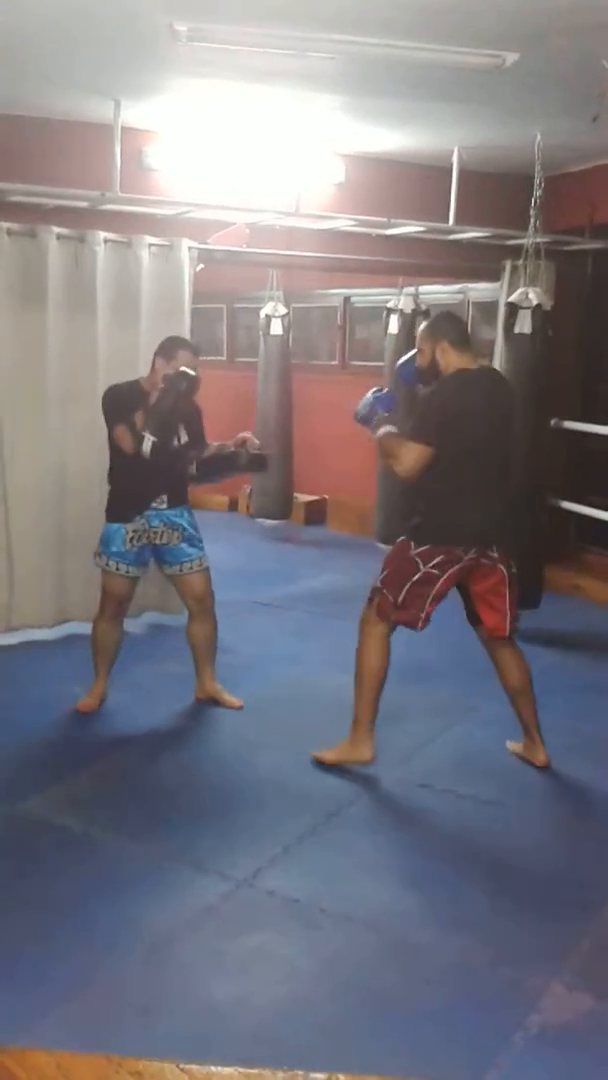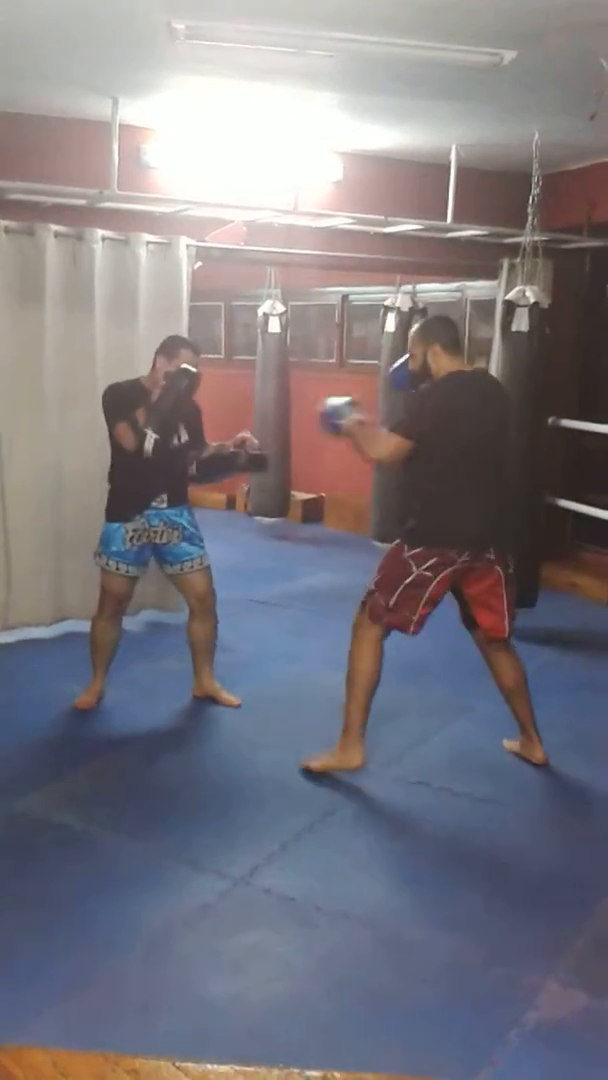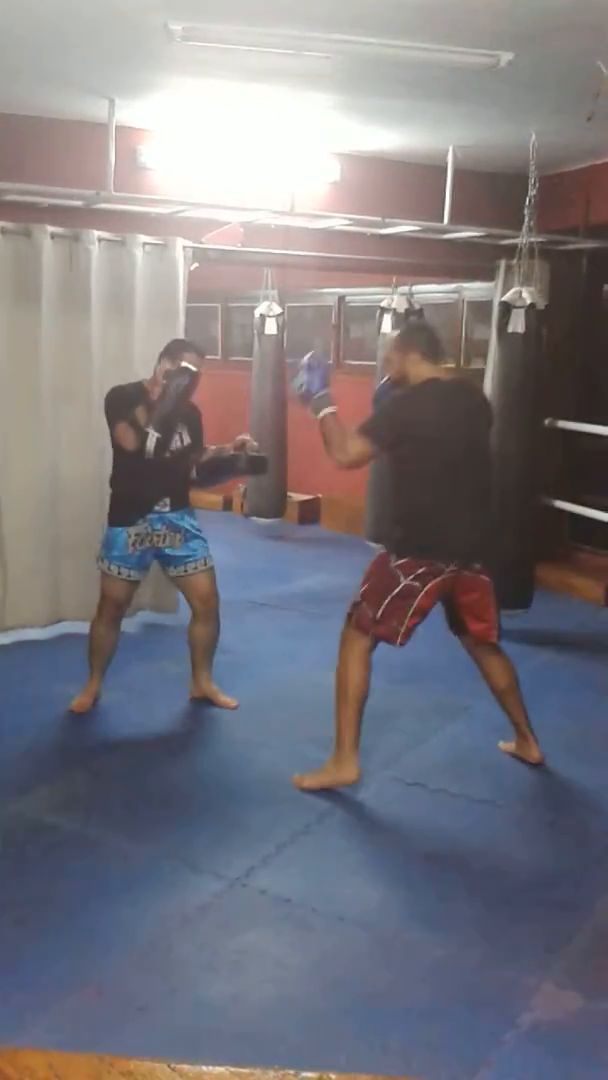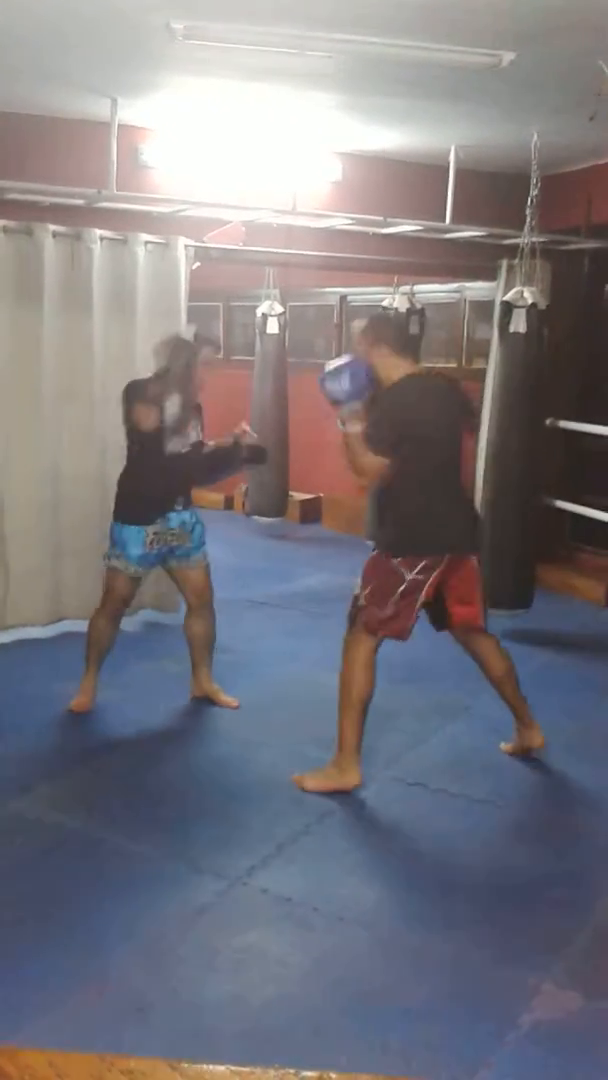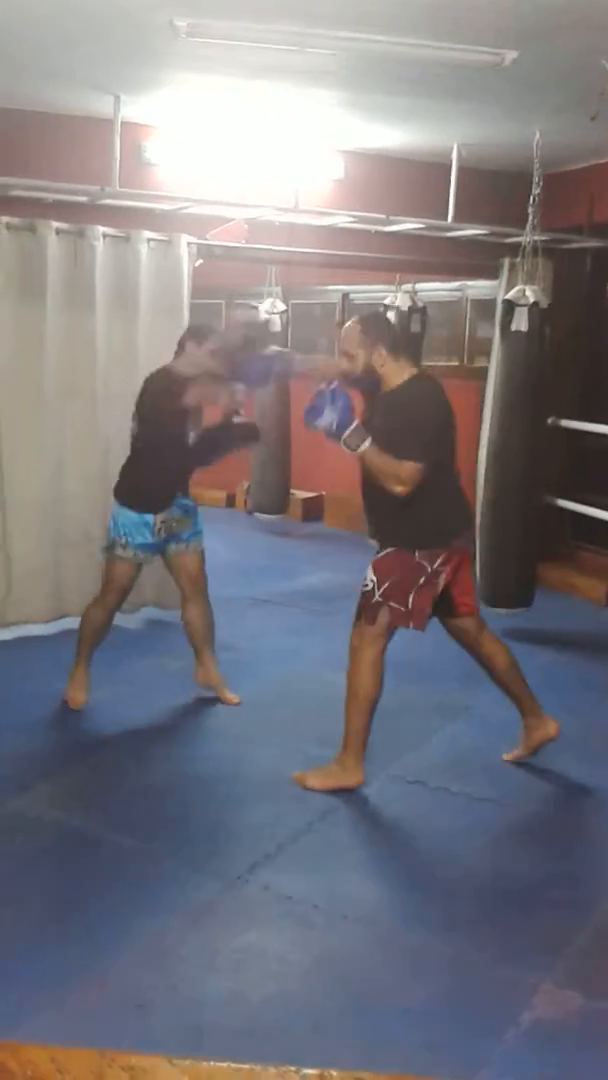
dt=0.1s
person 1, frame 1
left shoulder: (444, 395)
right shoulder: (498, 386)
left elbow: (405, 464)
left wrist: (381, 423)
left hip: (439, 536)
right hip: (491, 536)
left knee: (375, 620)
right knee: (500, 638)
left ankle: (360, 740)
right ankle: (534, 742)
person 1, frame 2
left shoulder: (434, 396)
right shoulder: (492, 391)
left elbow: (379, 451)
left wrist: (350, 420)
left hip: (434, 538)
right hip: (488, 538)
left knee: (369, 625)
right knee: (495, 640)
left ankle: (350, 746)
right ankle: (531, 740)
person 1, frame 3
left shoulder: (406, 403)
right shoulder: (473, 399)
left elbow: (347, 454)
left wrist: (320, 401)
left hip: (419, 548)
right hip: (471, 544)
left knee: (356, 639)
right knee: (484, 643)
left ankle: (343, 762)
right ankle: (526, 740)
person 1, frame 4
left shoulder: (393, 402)
right shoulder: (446, 389)
left elbow: (371, 474)
left wrist: (351, 417)
left hip: (412, 543)
right hip: (456, 533)
left knee: (360, 640)
right knee: (472, 632)
left ankle: (346, 765)
right ankle: (528, 730)
person 1, frame 5
left shoulder: (418, 402)
right shoulder: (387, 389)
left elbow: (401, 481)
left wrist: (351, 434)
left hip: (422, 540)
right hip: (441, 532)
left knee: (367, 639)
right knee: (470, 627)
left ankle: (348, 765)
right ankle: (537, 720)
person 2, frame 1
left shoulder: (187, 406)
right shoulder: (119, 396)
left elbow: (199, 455)
right elbow: (129, 443)
left wrist: (231, 445)
right wrist: (156, 400)
left hip: (176, 516)
right hip: (127, 518)
left knee: (202, 600)
right knee: (112, 606)
left ankle: (206, 683)
right ankle: (99, 685)
person 2, frame 2
left shoulder: (187, 406)
right shoulder: (119, 394)
left elbow: (198, 455)
right elbow: (130, 440)
left wrist: (231, 446)
right wrist: (157, 398)
left hip: (176, 515)
right hip: (127, 518)
left knee: (203, 599)
right knee: (111, 605)
left ankle: (205, 682)
right ankle: (97, 683)
person 2, frame 3
left shoulder: (189, 410)
right shoulder: (122, 398)
left elbow: (198, 462)
right elbow: (130, 441)
left wrist: (233, 452)
right wrist: (159, 395)
left hip: (180, 520)
right hip: (130, 522)
left knee: (207, 602)
right knee: (112, 608)
left ankle: (202, 682)
right ankle: (93, 685)
person 2, frame 4
left shoulder: (191, 405)
right shoulder: (140, 391)
right elbow: (148, 422)
left wrist: (233, 445)
right wrist: (170, 378)
left hip: (182, 515)
right hip: (138, 519)
left knee: (201, 598)
right knee: (114, 603)
left ankle: (203, 681)
right ankle: (89, 682)
person 2, frame 5
left shoulder: (190, 389)
right shoulder: (162, 383)
right elbow: (197, 396)
left wrist: (229, 427)
left hip: (178, 502)
right hip: (139, 506)
left knee: (196, 587)
right knee: (114, 592)
left ankle: (208, 672)
right ankle: (79, 673)
